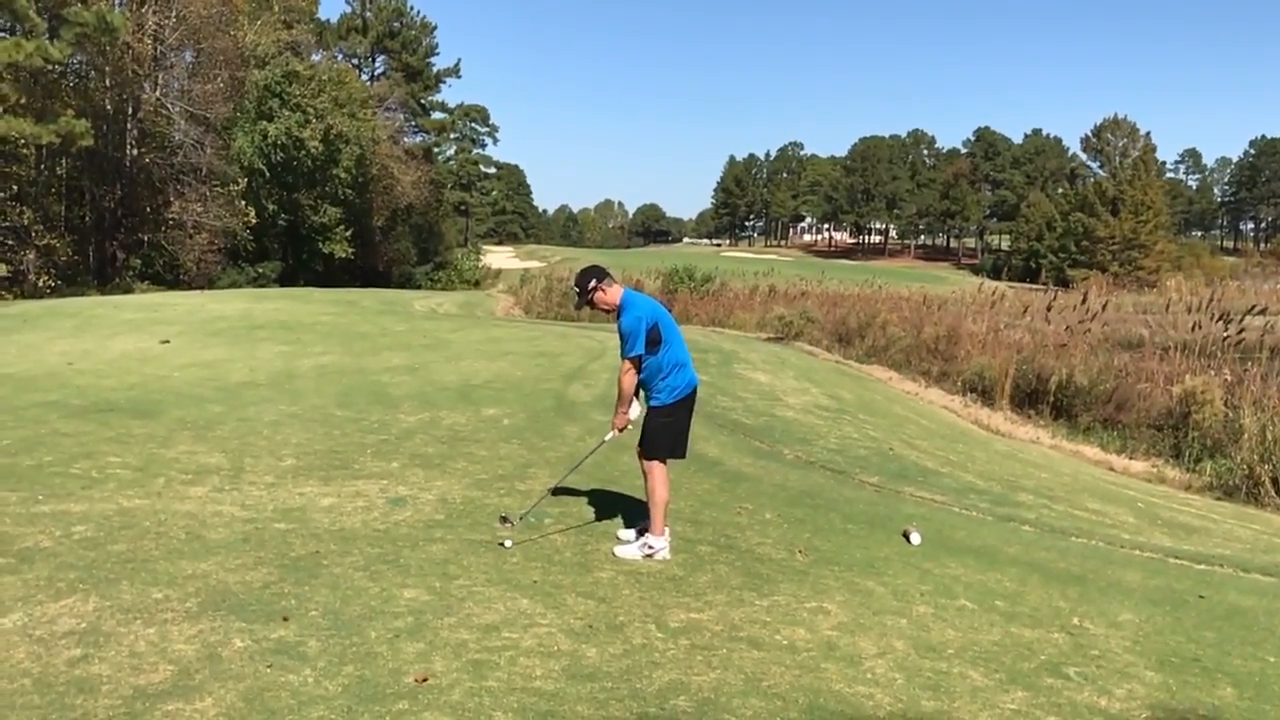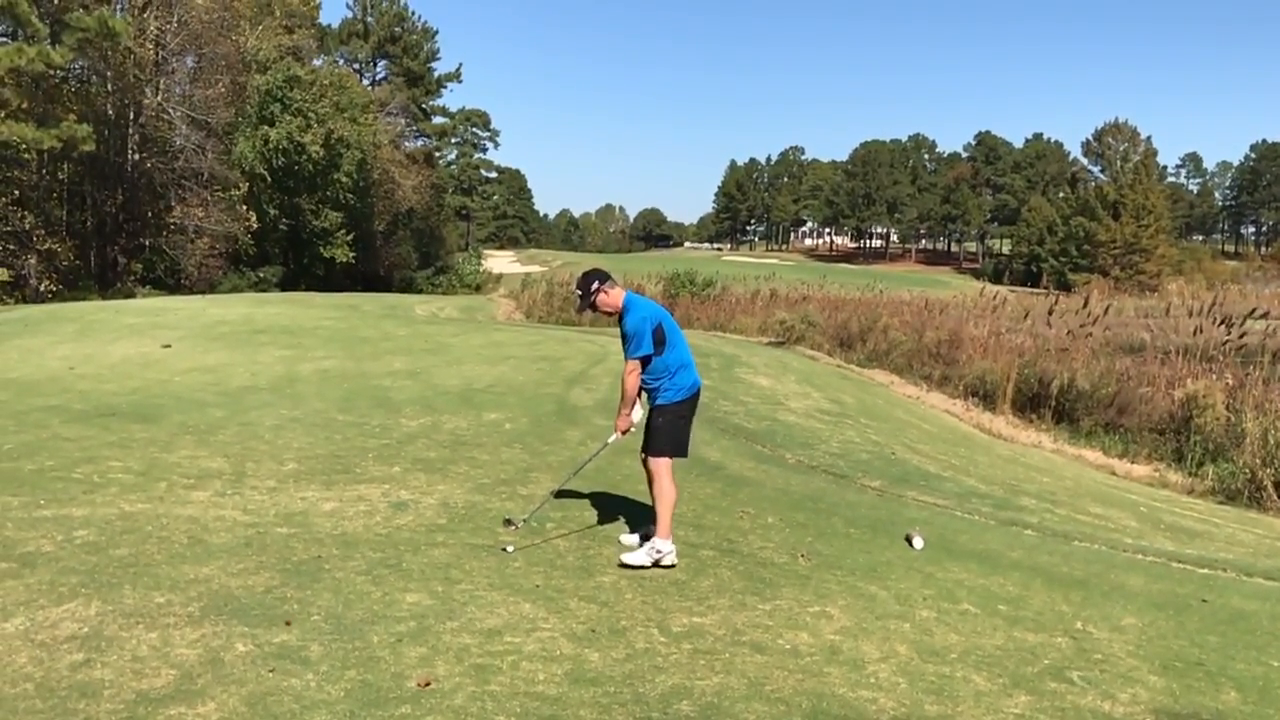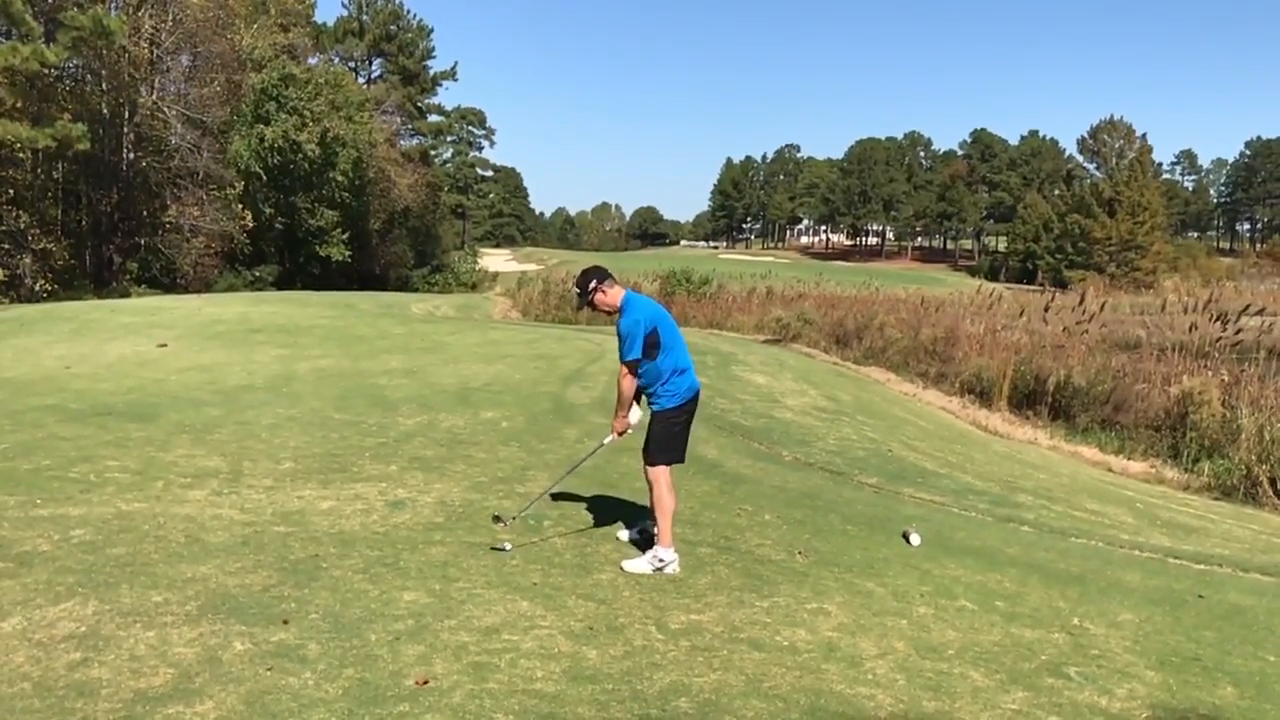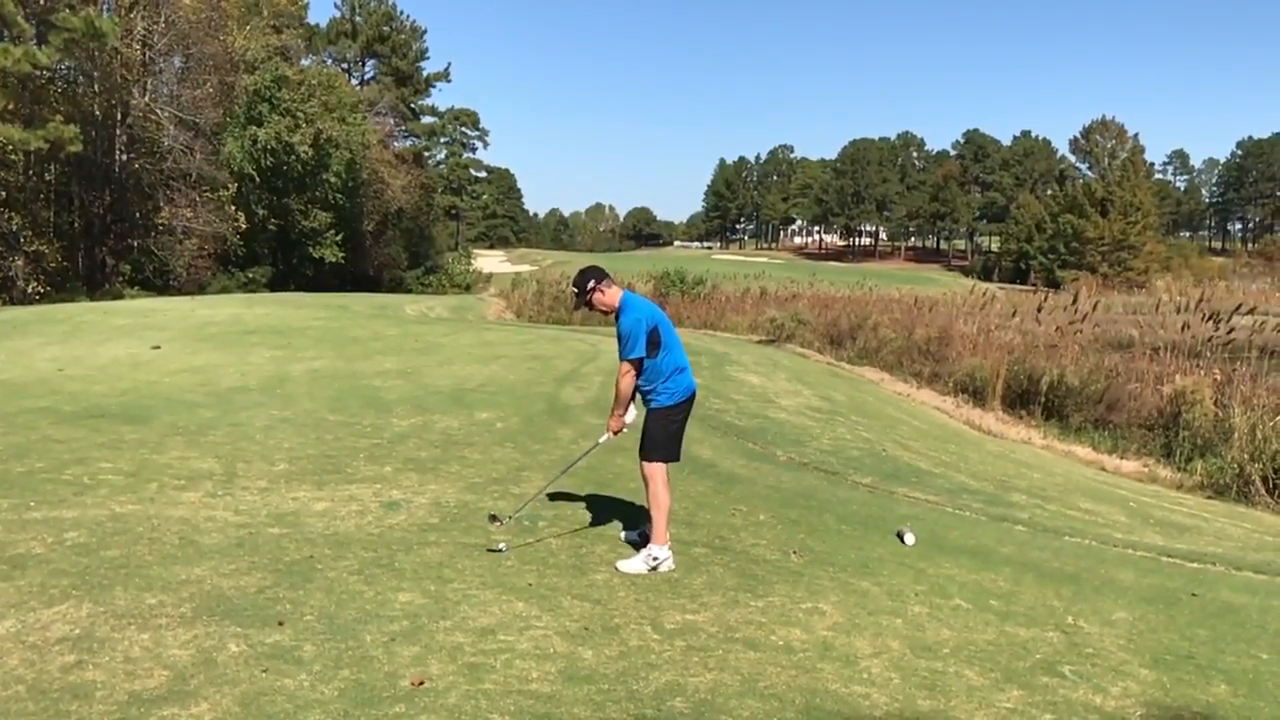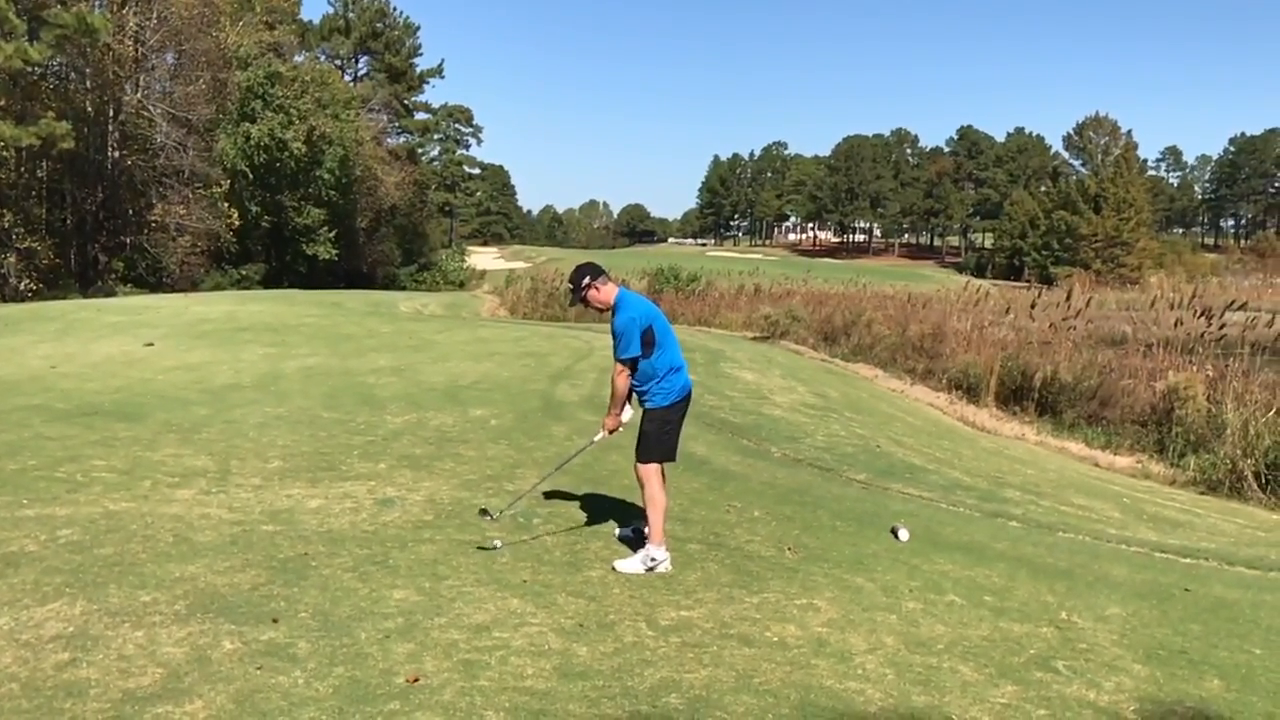
dt=0.4s
person 1, frame 1
left shoulder: (632, 315)
right shoulder: (633, 304)
left elbow: (629, 370)
right elbow: (638, 366)
left wrist: (620, 412)
right wrist: (630, 404)
left hip: (670, 392)
right hip: (669, 389)
left knee: (653, 462)
right knee: (647, 456)
left ankle: (656, 541)
right ankle: (656, 525)
person 1, frame 2
left shoulder: (637, 315)
right shoulder: (630, 312)
left elbow: (633, 371)
right elbow: (639, 369)
left wrist: (624, 413)
right wrist: (633, 405)
left hip: (675, 393)
right hip: (665, 393)
left knee: (659, 463)
right knee: (649, 458)
left ankle: (662, 544)
right ankle: (658, 530)
person 1, frame 3
left shoulder: (631, 317)
right shoulder: (636, 305)
left elbow: (627, 375)
left wrist: (620, 416)
right wrist: (631, 407)
left hip: (671, 397)
right hip: (672, 393)
left knee: (657, 469)
right knee: (652, 460)
left ankle: (664, 553)
right ankle: (656, 525)
person 1, frame 4
left shoulder: (632, 316)
right shoulder: (631, 308)
left elbow: (627, 373)
right elbow: (636, 369)
left wrist: (616, 414)
right wrist: (623, 409)
left hip: (669, 396)
right hip: (666, 394)
left knee: (653, 467)
right knee: (653, 463)
left ankle: (658, 551)
right ankle: (657, 530)
person 1, frame 5
left shoulder: (626, 315)
right shoulder: (628, 304)
left elbow: (622, 373)
right elbow: (630, 369)
left wrist: (613, 414)
right wrist: (621, 407)
left hip: (664, 395)
right hip: (664, 392)
left knee: (647, 468)
right knee: (651, 462)
left ankle: (656, 551)
right ankle: (652, 526)
